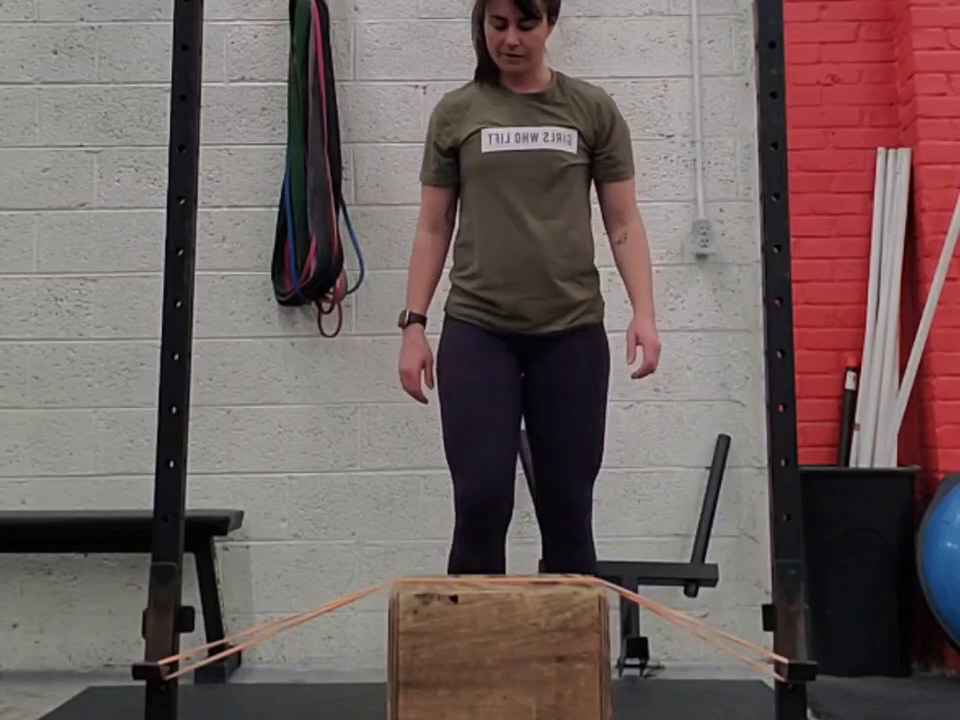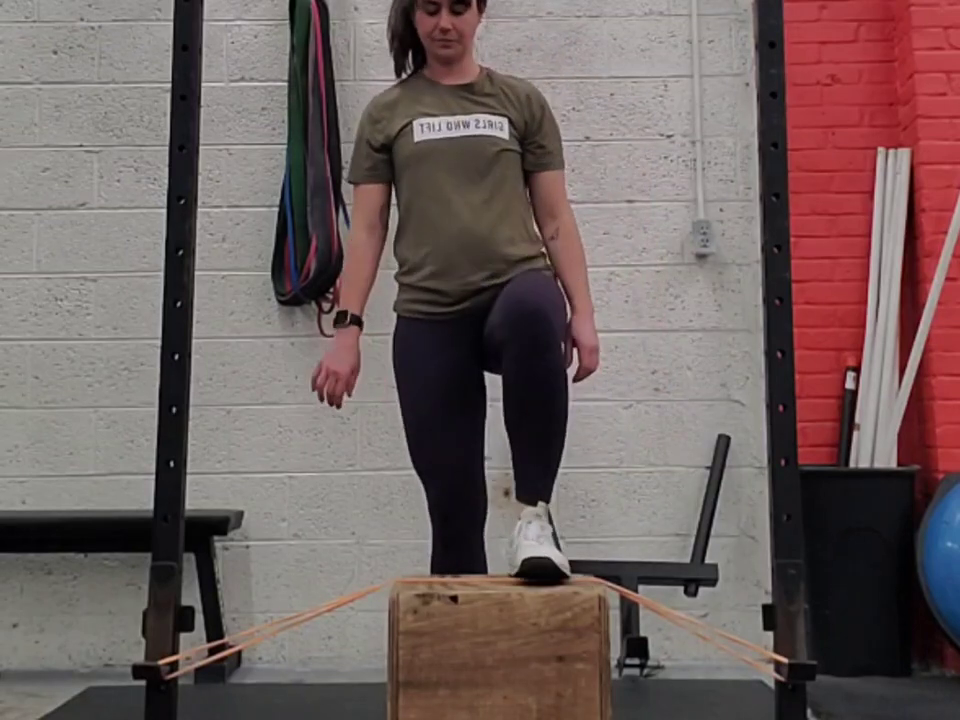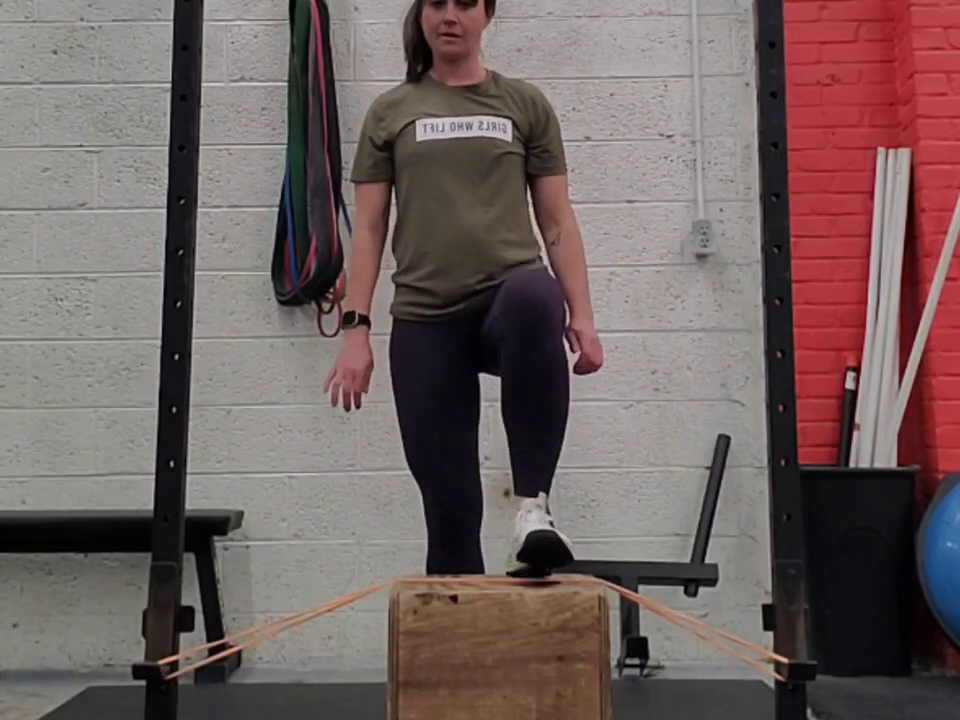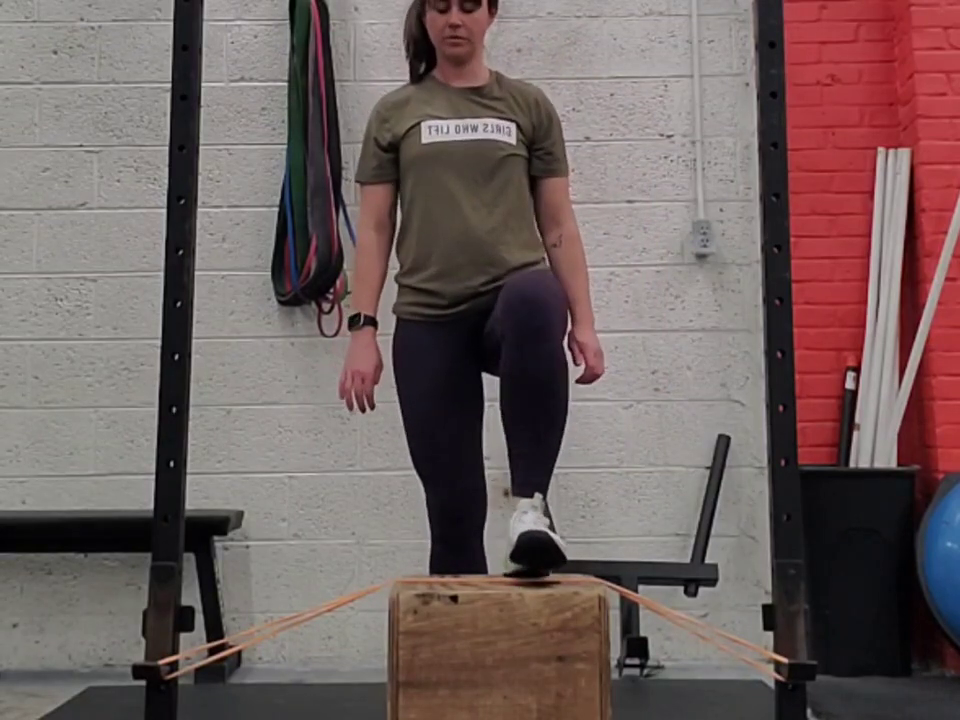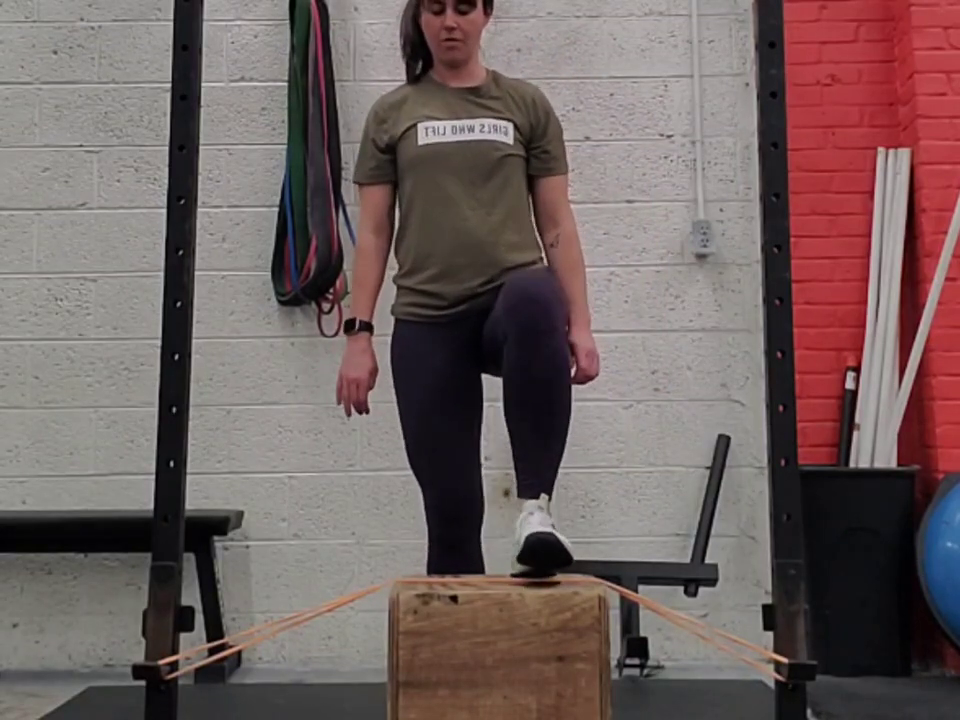
dt=1s
person 1, frame 1
left shoulder: (592, 108)
right shoulder: (455, 113)
left elbow: (622, 222)
right elbow: (433, 229)
left wrist: (644, 314)
right wrist: (413, 325)
left hip: (570, 331)
right hip: (476, 330)
left knee: (567, 506)
right knee: (481, 501)
person 1, frame 2
left shoulder: (521, 100)
right shoulder: (387, 112)
left elbow: (554, 217)
right elbow: (366, 229)
left wrist: (582, 311)
right wrist: (347, 328)
left hip: (513, 293)
right hip: (428, 318)
left knee: (534, 311)
right knee: (452, 504)
left ankle: (535, 512)
person 1, frame 3
left shoulder: (525, 103)
right shoulder: (390, 111)
left elbow: (557, 222)
right elbow: (369, 229)
left wrist: (581, 314)
right wrist: (354, 329)
left hip: (505, 306)
right hip: (425, 322)
left knee: (531, 299)
right knee: (450, 503)
left ankle: (532, 504)
person 1, frame 4
left shoulder: (528, 105)
right shoulder: (395, 112)
left elbow: (558, 226)
right elbow: (375, 230)
left wrist: (583, 322)
right wrist: (362, 331)
left hip: (509, 305)
right hip: (428, 321)
left knee: (533, 301)
right knee: (452, 503)
left ankle: (529, 503)
person 1, frame 5
left shoulder: (526, 104)
right shoulder: (392, 113)
left elbow: (556, 225)
right elbow: (374, 233)
left wrist: (579, 324)
right wrist: (357, 335)
left hip: (508, 307)
right hip: (426, 322)
left knee: (534, 299)
right knee: (450, 505)
left ankle: (534, 504)
